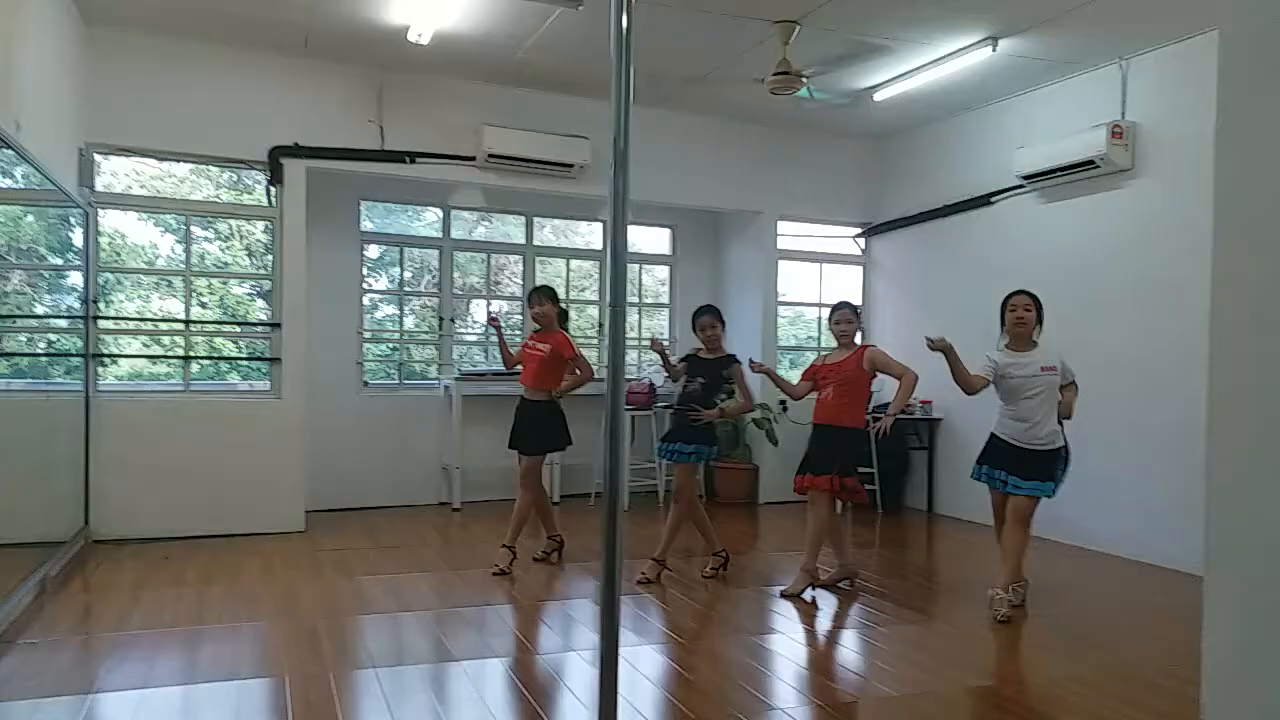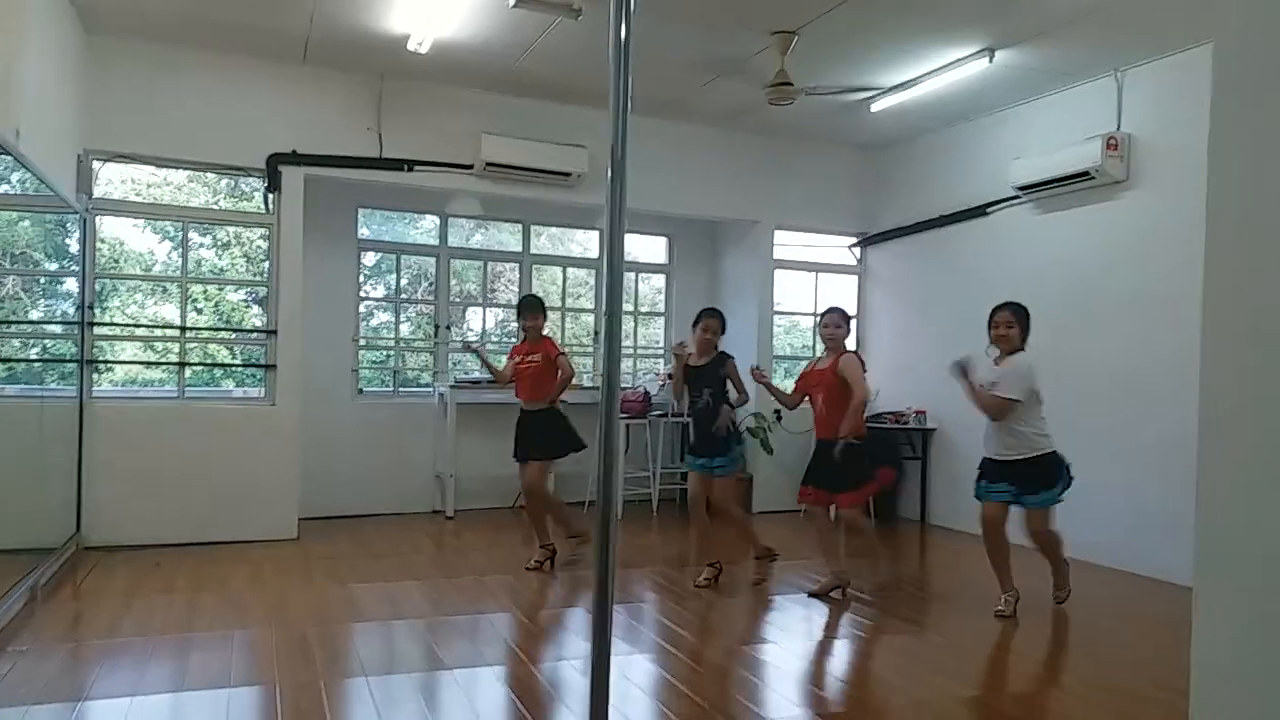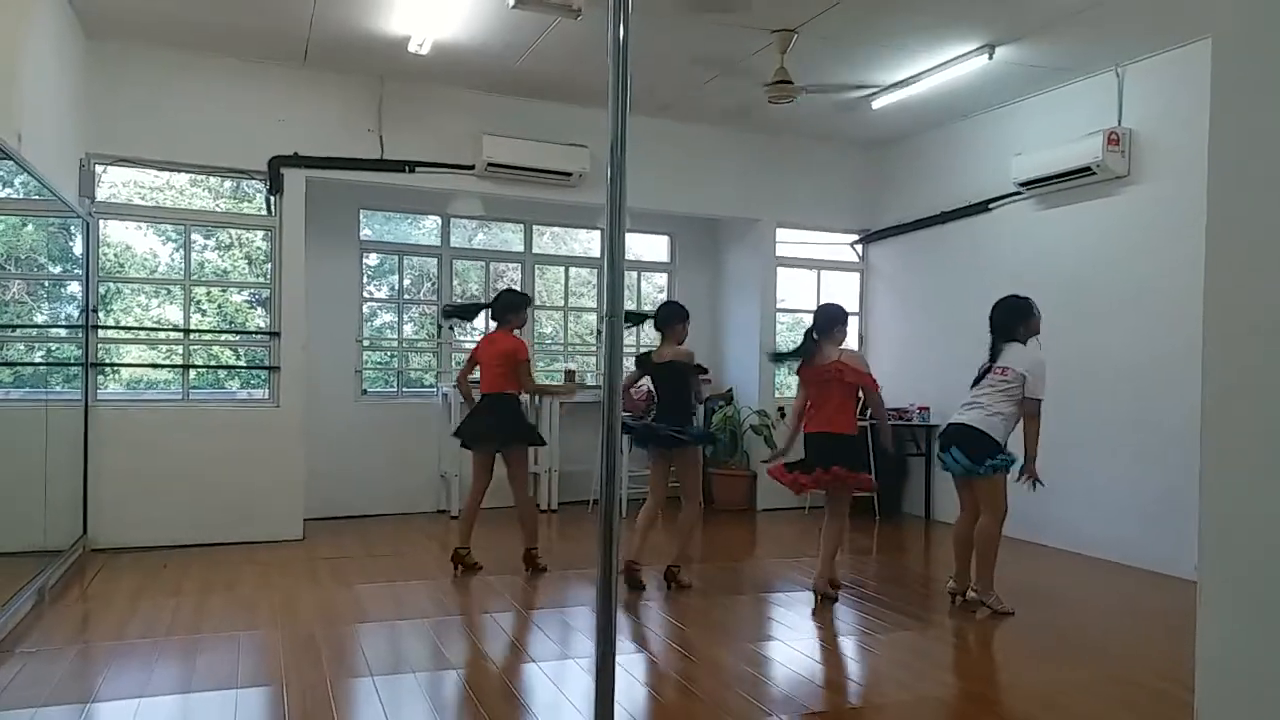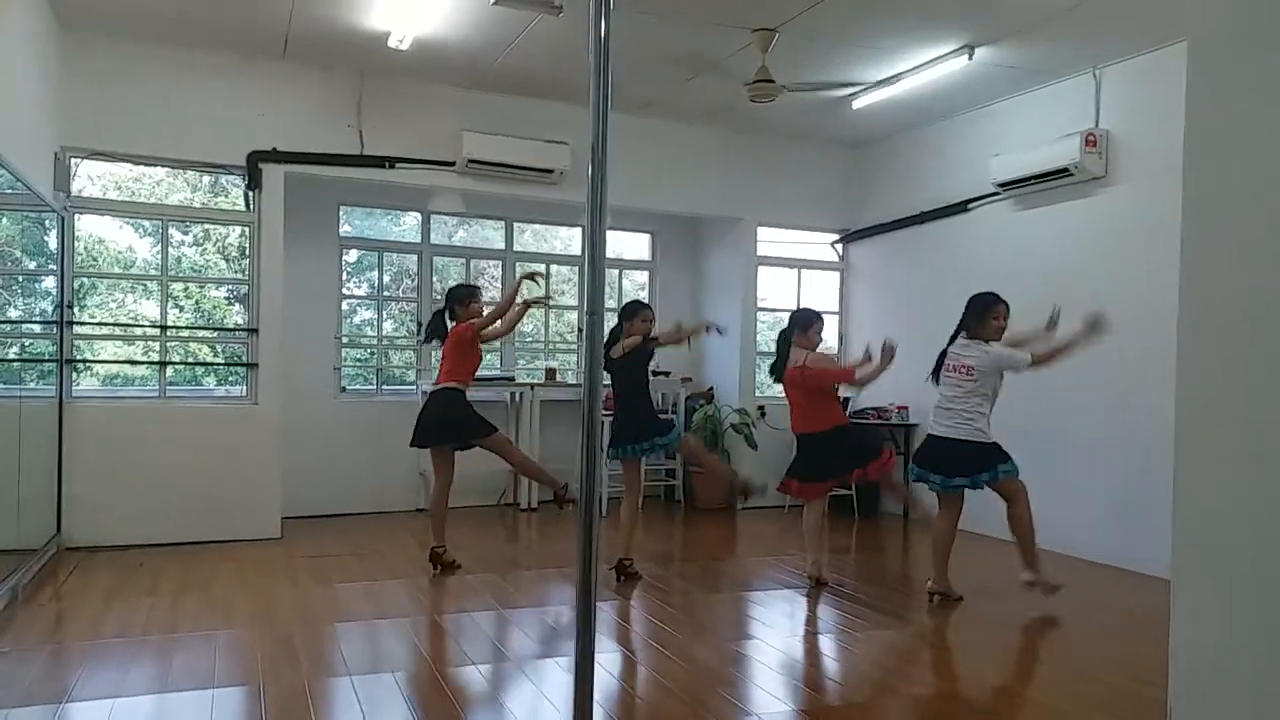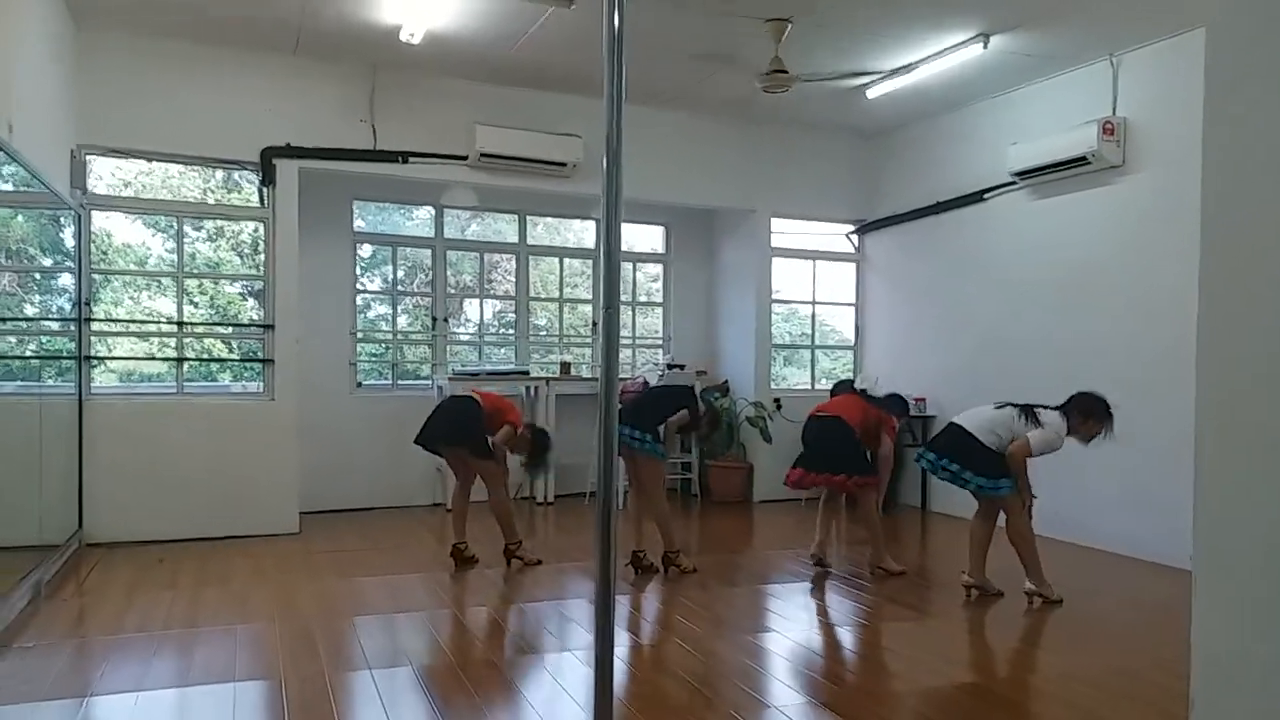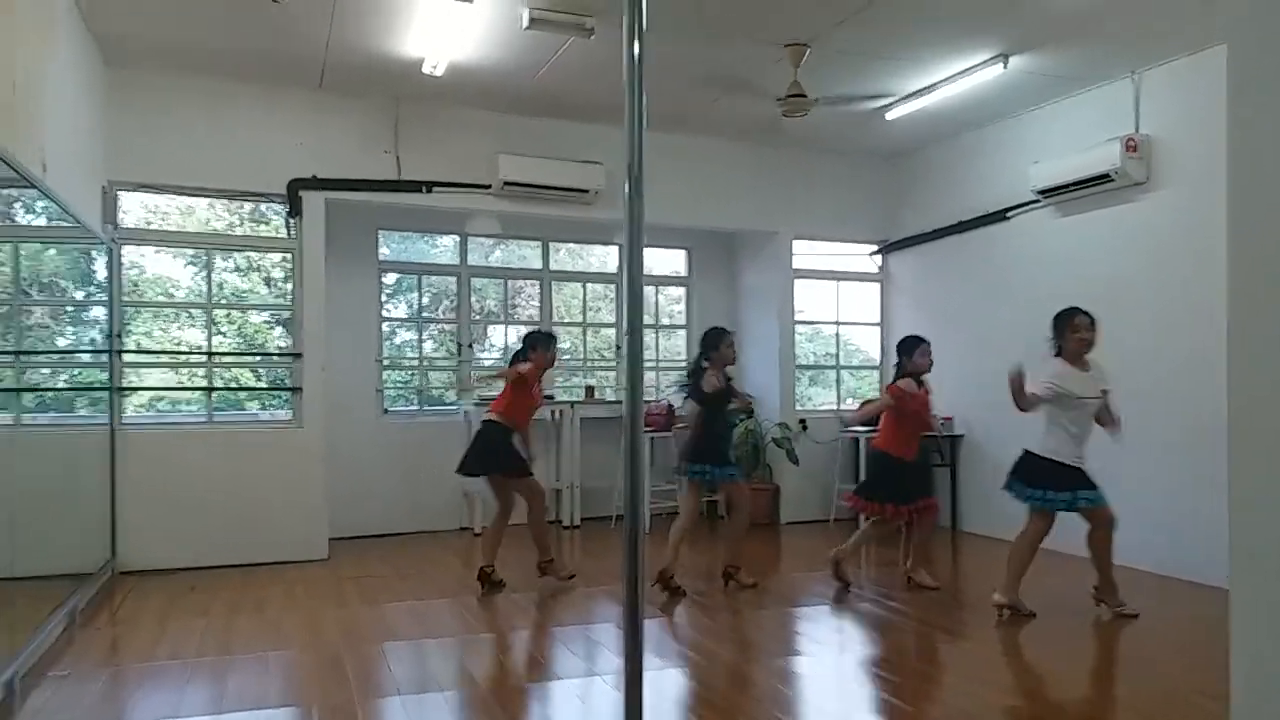
dt=0.7s
person 1, frame 1
left shoulder: (1054, 358)
right shoulder: (997, 360)
left elbow: (1071, 385)
right elbow: (971, 386)
left wrist: (1068, 401)
right wrist: (950, 354)
left hip: (1044, 450)
right hip: (1005, 445)
left knee: (1018, 516)
right knee: (1002, 515)
left ankle: (1002, 589)
right ankle: (1017, 581)
person 1, frame 2
left shoulder: (1020, 367)
right shoulder: (988, 366)
left elbow: (997, 410)
left wrist: (969, 382)
left hip: (1034, 458)
right hip: (997, 460)
left knee: (1038, 529)
right knee: (990, 521)
left ankle: (1060, 573)
right ankle: (1008, 591)
person 1, frame 3
left shoulder: (994, 354)
right shoulder: (1033, 360)
right elbow: (1030, 413)
right wrist: (1030, 461)
left hip: (956, 430)
right hip: (980, 437)
left knee: (970, 510)
right knee: (993, 512)
left ankle: (960, 581)
right ankle: (983, 588)
person 1, frame 4
left shoulder: (958, 345)
right shoulder: (993, 355)
right elbow: (1040, 358)
left wrist: (1040, 333)
right wrist: (1081, 336)
left hip: (938, 442)
right hip: (971, 445)
left knee: (949, 508)
right knee: (1016, 495)
left ankle: (939, 580)
right ankle: (1032, 571)
person 1, frame 5
left shoulder: (1047, 417)
right shoulder: (1056, 431)
left elbow: (1016, 453)
right elbow: (1015, 454)
left wrist: (1022, 489)
right wrist: (1023, 492)
left hip: (956, 437)
right hip: (971, 446)
left knee: (990, 505)
right knee: (1017, 511)
left ankle: (974, 574)
right ankle: (1037, 582)
person 1, frame 6
left shoulder: (1096, 372)
right shoulder: (1057, 372)
left elbow: (1100, 414)
right elbow: (1026, 403)
left wrist: (1111, 421)
right wrist: (1018, 387)
left hip: (1067, 465)
right hip: (1049, 464)
left knee: (1038, 526)
right knee: (1103, 520)
left ankle: (1007, 593)
right ankle: (1107, 592)
person 2, frame 1
left shoulder: (868, 355)
right shoulder: (822, 361)
left elbow: (909, 376)
right elbow: (797, 392)
left wrist: (891, 414)
right wrist: (770, 373)
left hip: (847, 435)
right hip: (821, 434)
left knee: (818, 498)
right knee: (823, 501)
left ankle: (807, 570)
right ankle: (845, 565)
person 2, frame 2
left shoulder: (848, 361)
right shoulder: (812, 366)
left elbow: (861, 397)
right elbow: (791, 401)
left wrist: (844, 436)
right wrist: (767, 384)
left hip: (848, 447)
right hip: (825, 447)
left knee: (848, 512)
right knee: (816, 508)
left ankle: (877, 560)
right ankle: (837, 574)
person 2, frame 3
left shoulder: (805, 361)
right shoulder: (852, 359)
left elbow: (800, 405)
right elbow: (873, 398)
left wrist: (787, 441)
right wrist: (884, 430)
left hip: (814, 438)
right hip: (840, 439)
left knee: (834, 504)
right knee: (838, 509)
left ankle: (827, 572)
right ankle: (823, 580)
person 2, frame 4
left shoulder: (785, 363)
right shoulder: (817, 361)
right elbow: (858, 379)
left wrist: (861, 363)
right wrist: (883, 363)
left hip: (807, 439)
right hip: (834, 434)
left knee: (815, 502)
right knee: (881, 463)
left ankle: (814, 566)
person 2, frame 5
left shoulder: (861, 403)
right shoulder: (887, 419)
right elbow: (885, 457)
right wrist: (879, 494)
left hip: (813, 427)
right hip: (838, 430)
left knee: (833, 490)
right knee: (867, 491)
left ankle: (819, 547)
right ankle: (879, 555)
person 2, frame 6
left shoulder: (919, 389)
right shoulder: (906, 387)
left elbow: (921, 421)
right elbow: (880, 405)
left wrist: (930, 420)
right wrist: (858, 416)
left hip: (898, 459)
right hip: (891, 461)
left knee: (887, 517)
right knee: (925, 511)
left ankle: (842, 553)
right ankle: (915, 568)
person 3, frame 1
left shoulder: (561, 340)
right shoulder: (533, 338)
left elbow: (587, 373)
right elbow: (509, 361)
left wrist: (559, 391)
right wrist: (499, 332)
left hip: (544, 412)
right hip: (526, 409)
left knee: (526, 480)
right knee: (532, 480)
left ankle: (508, 548)
right ankle: (553, 538)
person 3, frame 2
left shoulder: (549, 345)
right shoulder: (517, 350)
left elbow: (568, 373)
right elbow: (503, 378)
left wrist: (552, 398)
right wrist: (479, 354)
left hip: (546, 421)
right hip: (526, 421)
left knee: (534, 486)
right knee: (529, 489)
left ankle: (575, 532)
right ankle: (546, 547)
person 3, frame 3
left shoulder: (484, 343)
right shoulder: (516, 344)
left elbow: (461, 378)
right elbow: (527, 385)
right wrist: (558, 390)
left hip: (485, 412)
right hip: (507, 412)
left knee: (478, 485)
right knee: (520, 486)
left ankle: (462, 550)
right ankle: (531, 552)
person 3, frame 4
left shoulder: (469, 336)
right shoulder: (463, 332)
left elbow: (502, 329)
right elbow: (498, 313)
left wrist: (525, 305)
right wrist: (520, 280)
left hip: (438, 408)
right hip: (451, 405)
left knee: (442, 480)
right knee: (509, 450)
left ankle: (439, 549)
right ankle: (559, 490)
person 3, frame 5
left shoulder: (503, 411)
right shoulder: (515, 419)
right elbow: (497, 442)
right wrist: (502, 472)
left hip: (443, 415)
right hip: (463, 417)
left knee: (464, 480)
right knee: (495, 482)
left ankle: (460, 546)
right ankle: (513, 545)
person 3, frame 6
left shoulder: (535, 382)
right shoulder: (526, 370)
right elbow: (506, 373)
left wrist: (528, 457)
left hip: (493, 439)
right hip: (496, 439)
left knee: (505, 506)
right knee: (536, 496)
left ankle: (488, 568)
right ankle: (547, 561)
person 4, frame 1
left shoulder: (729, 363)
right shoulder: (693, 357)
left elbow: (747, 403)
right elbow: (674, 374)
left wrist: (719, 412)
right wrist: (663, 356)
left hip: (698, 432)
right hip: (680, 429)
left knee: (680, 494)
right knee: (687, 496)
left ankle: (658, 559)
right ankle: (718, 551)
person 4, frame 2
left shoulder: (724, 361)
right shoulder: (685, 360)
left elbow: (743, 394)
right elbow: (678, 396)
left wrist: (729, 407)
right wrist: (678, 362)
left hip: (722, 441)
right hip: (699, 441)
left knee: (724, 503)
right knee: (695, 501)
left ankle: (761, 551)
right ankle: (712, 563)
person 4, frame 3
left shoulder: (647, 358)
right shoulder: (685, 356)
left elbow: (624, 389)
right elbow: (697, 397)
left hip: (658, 429)
right hip: (683, 431)
left knee: (655, 499)
right knee: (692, 500)
left ankle: (632, 560)
right ankle: (675, 567)
person 4, frame 4
left shoulder: (612, 352)
right shoulder: (635, 345)
right elbow: (675, 337)
right wrist: (702, 326)
left hip: (623, 432)
right hip: (647, 426)
left knee: (631, 494)
right knee: (699, 452)
left ankle: (625, 562)
right ankle: (739, 485)
person 4, frame 5
left shoulder: (679, 395)
right shoulder: (696, 410)
right elbow: (671, 424)
right wrist: (662, 462)
left hip: (625, 422)
right hip: (641, 428)
left knee: (639, 491)
right knee: (655, 494)
left ankle: (639, 554)
right ankle: (672, 553)
person 4, frame 6
left shoulder: (721, 379)
right shoulder: (712, 382)
left elbow: (736, 399)
right elbow: (694, 417)
left hip: (707, 454)
right hip: (710, 455)
left knee: (689, 513)
right knee: (742, 504)
left ankle: (667, 571)
right ankle: (731, 567)
